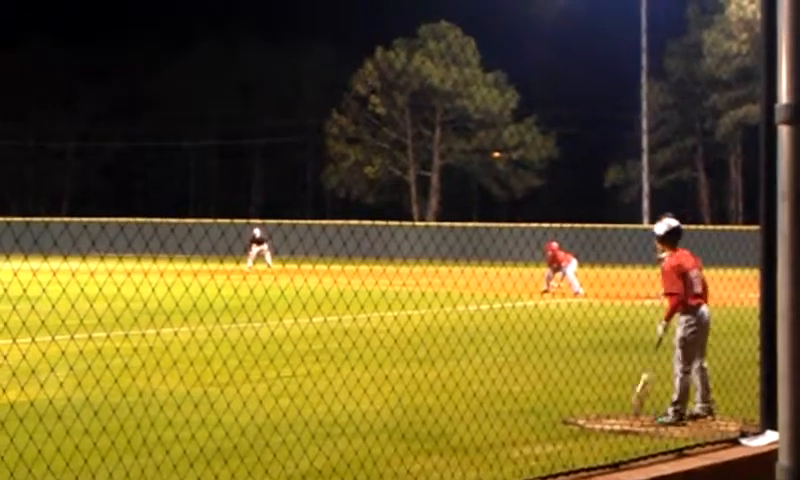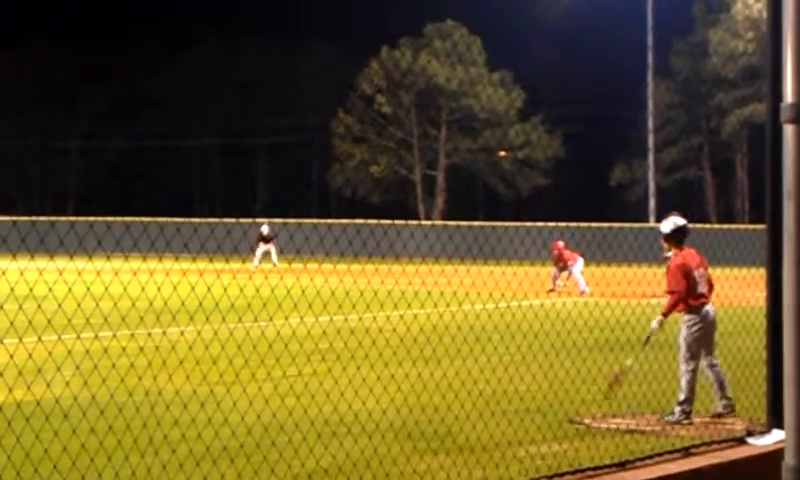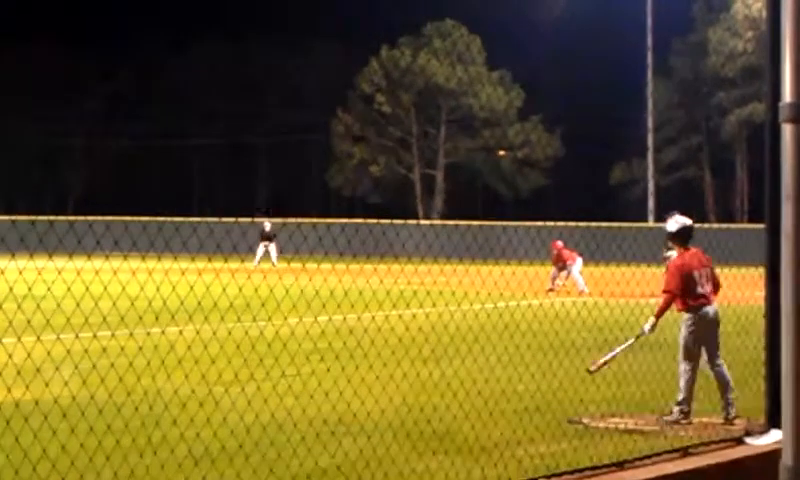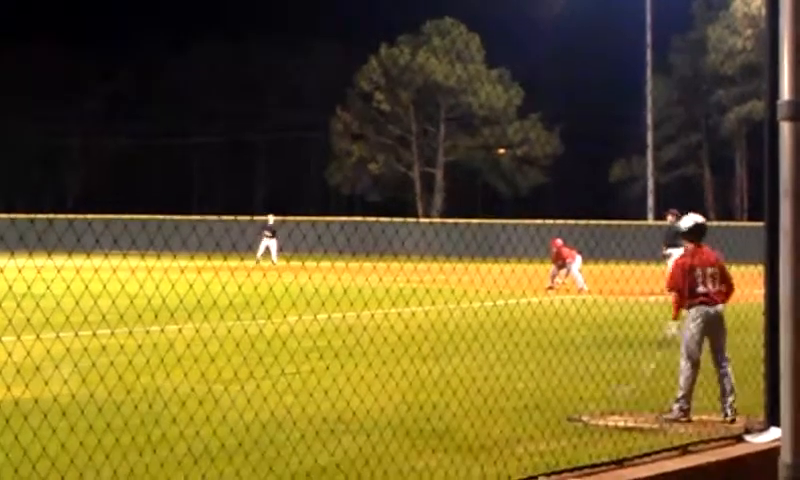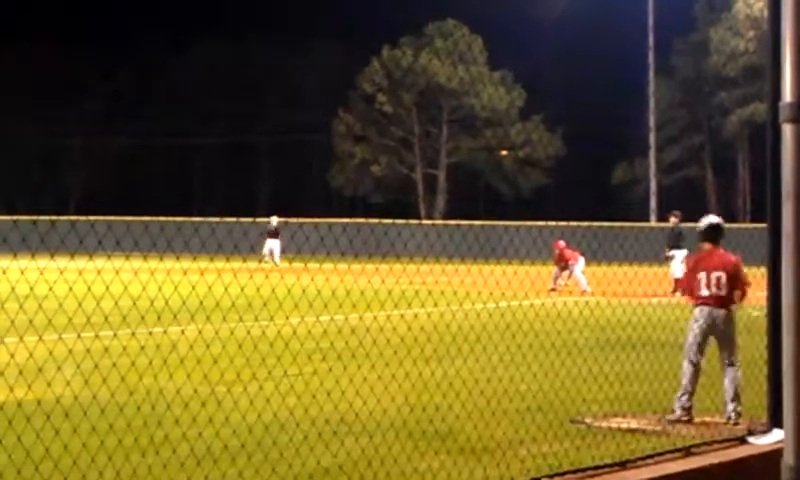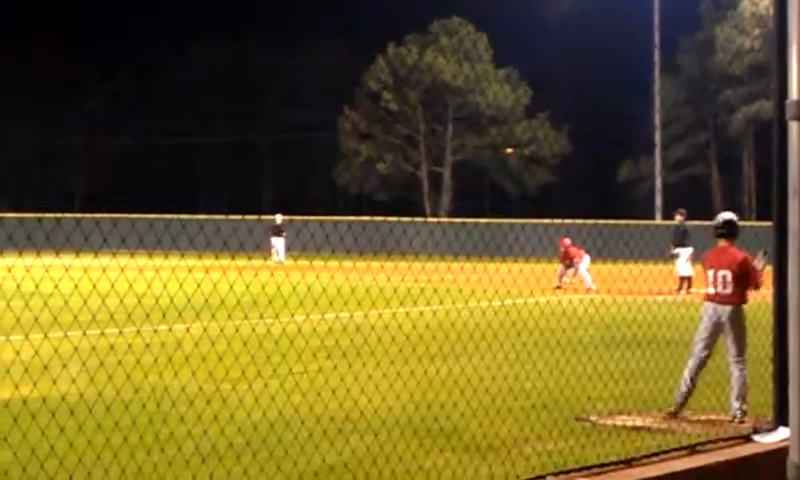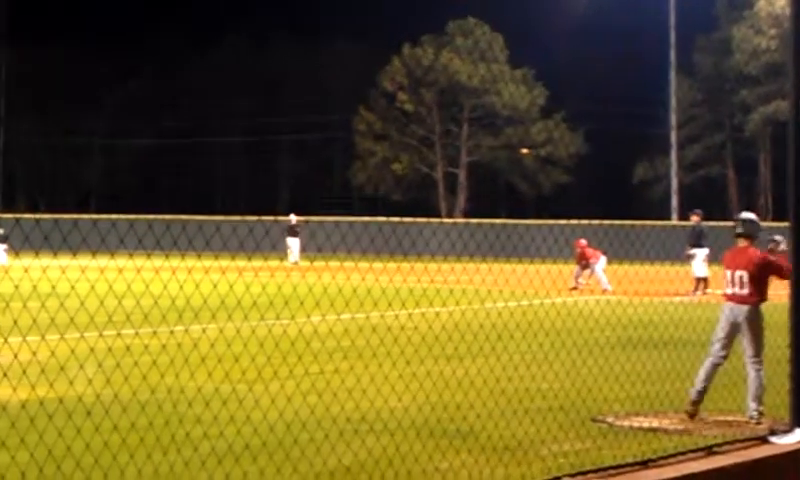
dt=0.2s
person 1, frame 1
left shoulder: (671, 264)
right shoulder: (690, 257)
left elbow: (677, 297)
right elbow: (704, 286)
left wrist: (665, 321)
left hip: (689, 316)
right hip: (703, 312)
left knee: (683, 366)
right knee: (698, 362)
left ankle: (677, 413)
right ankle: (704, 406)
person 1, frame 2
left shoulder: (676, 263)
right shoulder: (697, 255)
left elbow: (678, 295)
right elbow: (709, 285)
left wrist: (662, 316)
left hip: (693, 316)
right hip: (708, 310)
left knee: (688, 364)
right knee: (710, 359)
left ankle: (683, 412)
right ankle: (725, 403)
person 1, frame 3
left shoulder: (677, 263)
right shoulder: (703, 256)
left elbow: (671, 295)
right elbow: (716, 285)
left wrist: (655, 318)
left hip: (694, 315)
right hip: (711, 310)
left knee: (688, 365)
right knee: (716, 360)
left ankle: (682, 411)
right ankle: (729, 408)
person 1, frame 4
left shoulder: (683, 261)
right shoulder: (716, 256)
left elbow: (678, 293)
right elbow: (729, 287)
left wrist: (675, 318)
left hip: (697, 312)
right hip: (717, 311)
left knee: (689, 362)
right knee: (722, 361)
left ankle: (682, 409)
right ankle: (729, 409)
person 1, frame 5
left shoulder: (694, 260)
right shoulder: (732, 260)
left elbow: (688, 290)
right elbow: (742, 290)
right wrist: (733, 301)
left hip: (702, 313)
right hip: (724, 314)
left knee: (691, 362)
right knee: (730, 364)
left ankle: (683, 409)
right ankle: (733, 412)
person 1, frame 6
left shoulder: (708, 256)
right shoulder: (742, 258)
right elbow: (756, 284)
right wrist: (758, 267)
left hip: (711, 309)
right hip: (733, 311)
left knee: (698, 357)
right knee: (738, 362)
left ankle: (681, 400)
right ankle: (738, 411)
person 1, frame 7
left shoulder: (728, 255)
right shoulder: (760, 258)
right elbow: (786, 272)
left wrist: (770, 252)
right wrist: (781, 252)
left hip: (729, 309)
right hip: (750, 311)
left knee: (715, 356)
right knee: (754, 362)
left ankle: (695, 398)
right ankle: (755, 412)
